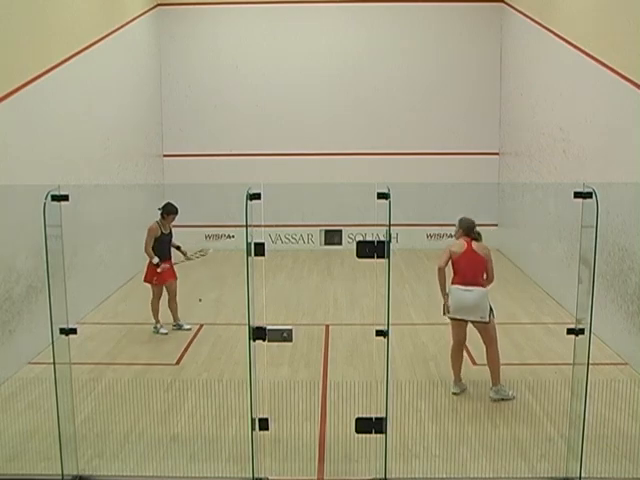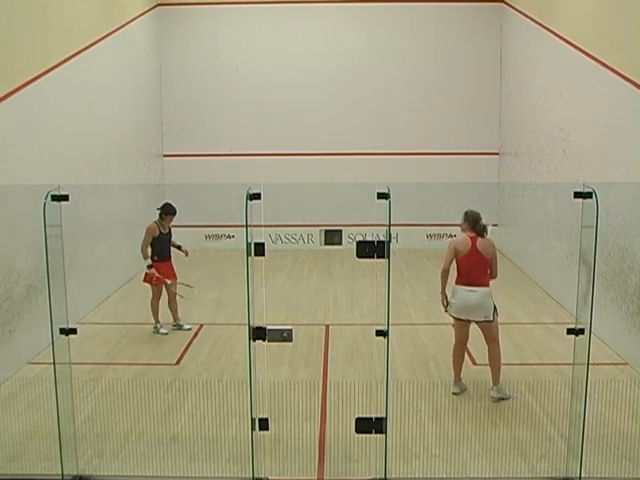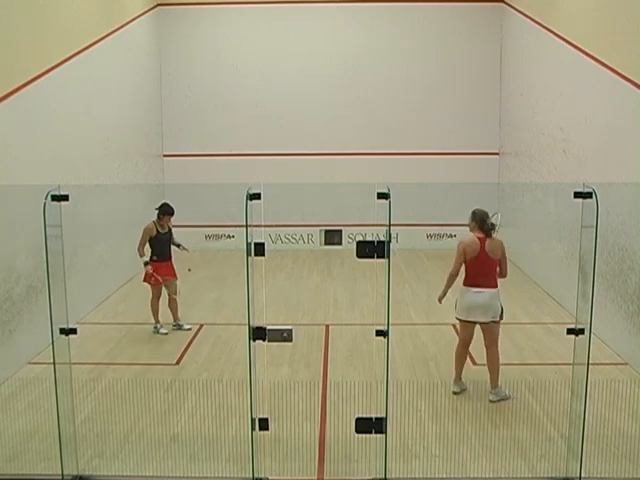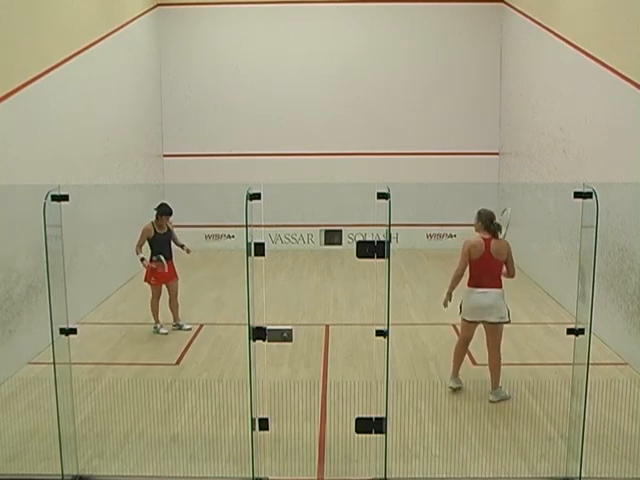
dt=0.2s
person 1, frame 1
left shoulder: (452, 246)
right shoulder: (484, 248)
left elbow: (441, 268)
right elbow: (490, 278)
left wrist: (444, 295)
left hip: (457, 294)
right hip: (479, 296)
left knee: (458, 342)
right knee: (491, 344)
left ankle: (457, 383)
right ankle: (496, 388)
person 1, frame 2
left shoulder: (457, 243)
right shoulder: (489, 244)
left elbow: (445, 269)
right elbow: (494, 274)
left wrist: (443, 293)
left hip: (461, 294)
right hip: (482, 295)
left knee: (460, 342)
right knee: (493, 343)
left ankle: (457, 383)
right ankle: (496, 387)
person 1, frame 3
left shoulder: (465, 243)
right shoulder: (498, 244)
left elbow: (455, 271)
right elbow: (503, 274)
left wrist: (444, 292)
left hip: (469, 295)
right hip: (490, 297)
left knee: (464, 342)
right knee: (492, 346)
left ankle: (457, 383)
right ankle: (495, 390)
person 1, frame 4
left shoulder: (470, 243)
right shoulder: (504, 245)
left elbow: (460, 271)
right elbow: (511, 274)
left wrist: (449, 293)
left hip: (473, 296)
right hip: (495, 298)
left knee: (463, 339)
right knee: (494, 347)
left ankle: (454, 378)
right ankle: (495, 390)
person 2, frame 1
left shoulder: (168, 226)
right shoulder: (154, 228)
right elbow: (147, 249)
left wrist: (179, 248)
right wrist: (158, 264)
left hip: (168, 264)
right hip: (158, 266)
left knee: (173, 295)
right knee: (157, 296)
left ankle: (177, 322)
right ankle: (157, 325)
person 2, frame 2
left shoulder: (168, 225)
right shoulder: (152, 228)
right elbow: (144, 248)
left wrist: (179, 247)
right wrist: (149, 266)
left hip: (168, 264)
right hip: (156, 266)
left knee: (173, 294)
right knee: (156, 296)
left ankle: (177, 322)
right ankle: (157, 325)
person 2, frame 3
left shoulder: (168, 225)
right shoulder: (150, 228)
right elbow: (140, 247)
left wrist: (179, 245)
right wrist: (146, 264)
left hip: (168, 264)
right hip: (156, 266)
left knee: (173, 294)
right knee: (156, 296)
left ankle: (177, 322)
right ankle: (157, 325)
person 2, frame 4
left shoulder: (169, 225)
right shoulder: (148, 228)
left elbow: (174, 239)
right elbow: (138, 247)
left wrist: (183, 246)
right wrist: (142, 259)
left hip: (169, 264)
right hip: (156, 266)
left knee: (174, 294)
right knee: (156, 296)
left ankle: (177, 322)
right ankle: (157, 325)
